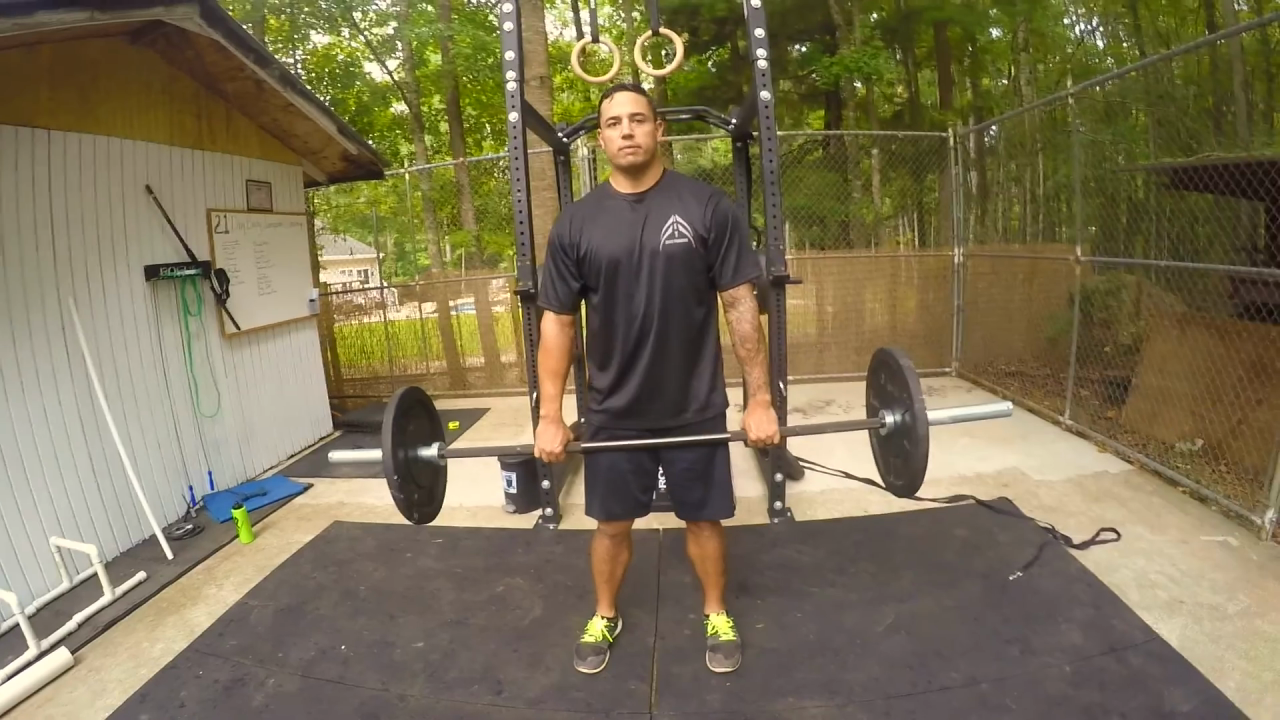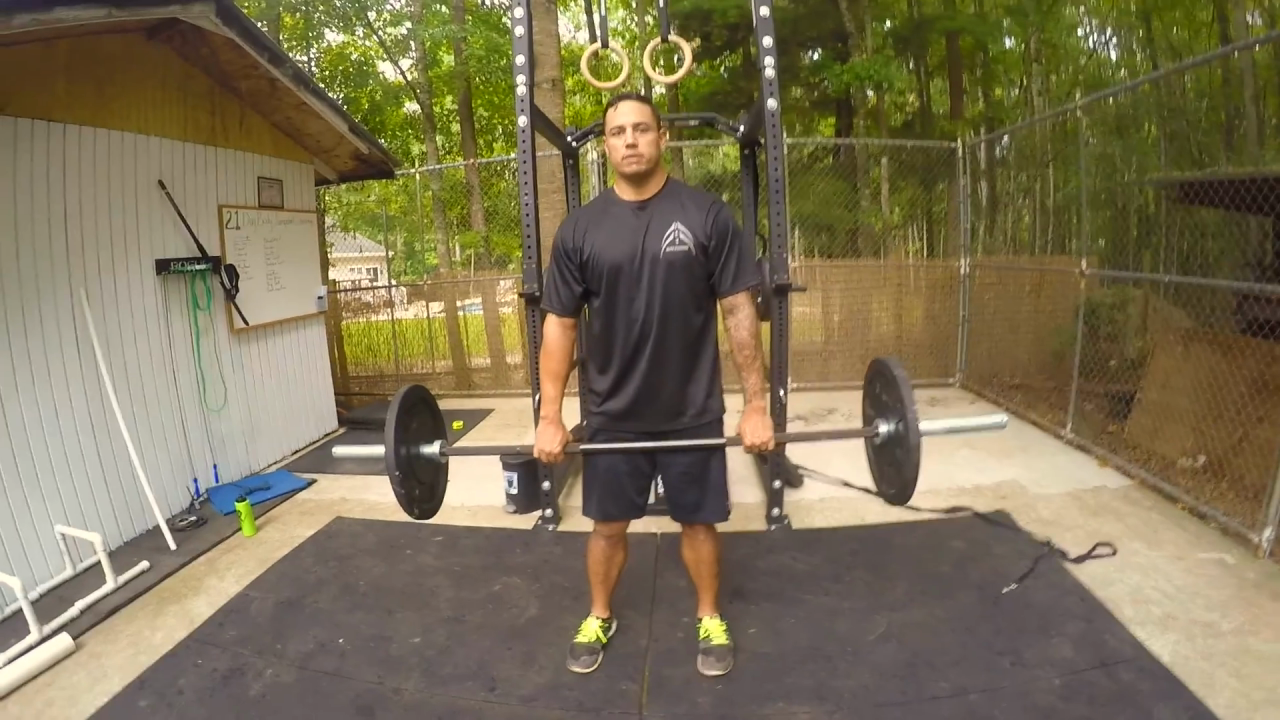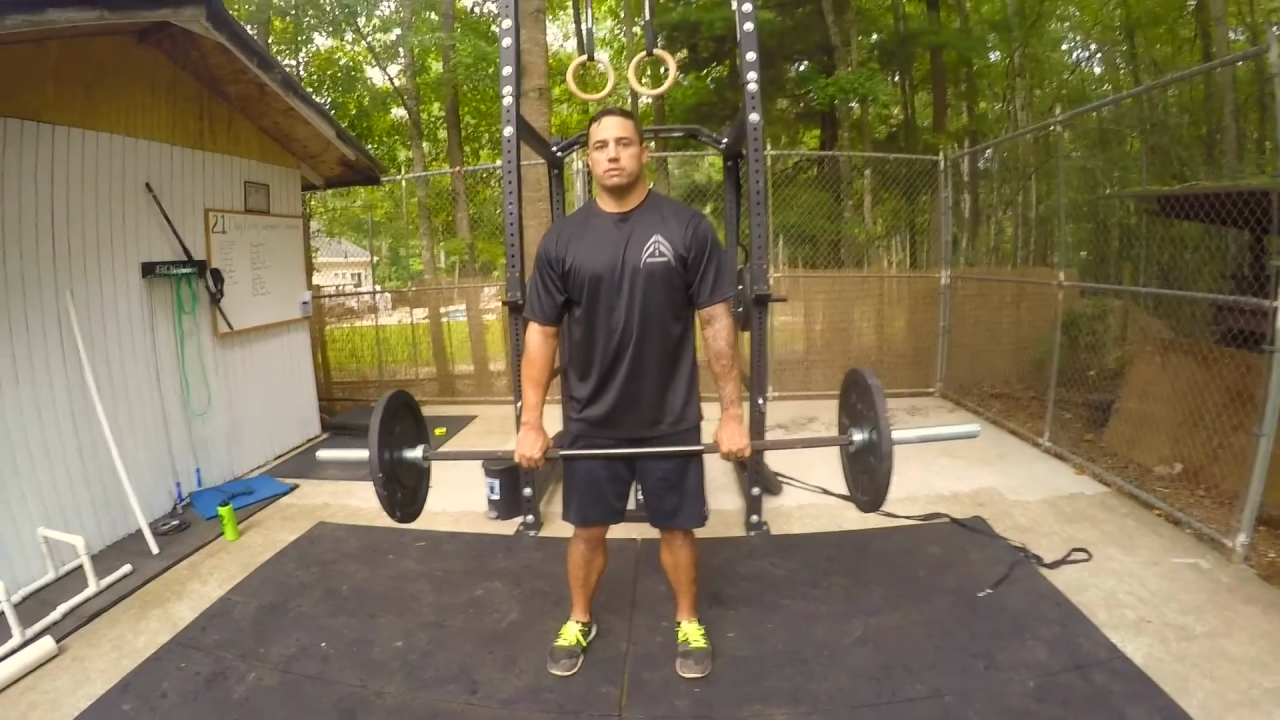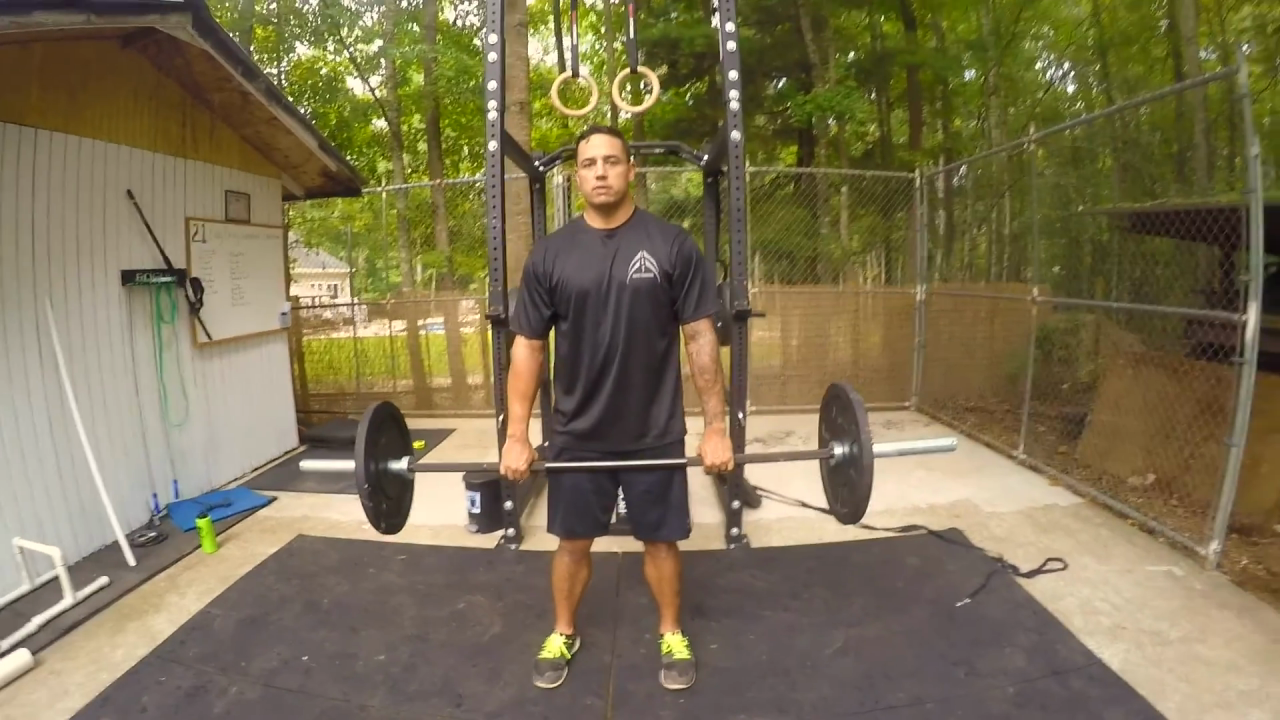
dt=0.2s
person 1, frame 1
left shoulder: (707, 206)
right shoulder: (576, 222)
left elbow: (740, 303)
right elbow: (557, 321)
left wrist: (760, 399)
right wrist: (549, 416)
left hip: (696, 409)
right hip: (613, 413)
left knee: (704, 519)
right knee: (611, 524)
left ankle: (716, 614)
right ankle: (605, 616)
person 1, frame 2
left shoulder: (707, 214)
right shoulder: (580, 228)
left elbow: (739, 311)
right elbow: (560, 324)
left wrist: (756, 404)
right wrist: (549, 416)
left hip: (693, 414)
right hip: (612, 415)
left knee: (699, 521)
right knee: (607, 523)
left ankle: (709, 618)
right ankle: (599, 617)
person 1, frame 3
left shoulder: (687, 227)
right shoulder: (563, 239)
left elbow: (716, 322)
right elbow: (542, 332)
left wrist: (732, 412)
right wrist: (530, 422)
left hip: (671, 419)
right hip: (592, 421)
left knee: (677, 526)
right knee: (587, 528)
left ankle: (688, 622)
right ankle: (579, 621)
person 1, frame 4
left shoulder: (673, 245)
right shoulder: (550, 254)
left elbow: (700, 337)
right elbow: (528, 345)
left wrist: (715, 426)
right wrist: (516, 434)
left hip: (655, 434)
right hip: (577, 434)
left knee: (661, 538)
right knee: (572, 540)
left ankle: (671, 634)
right ankle: (563, 634)
